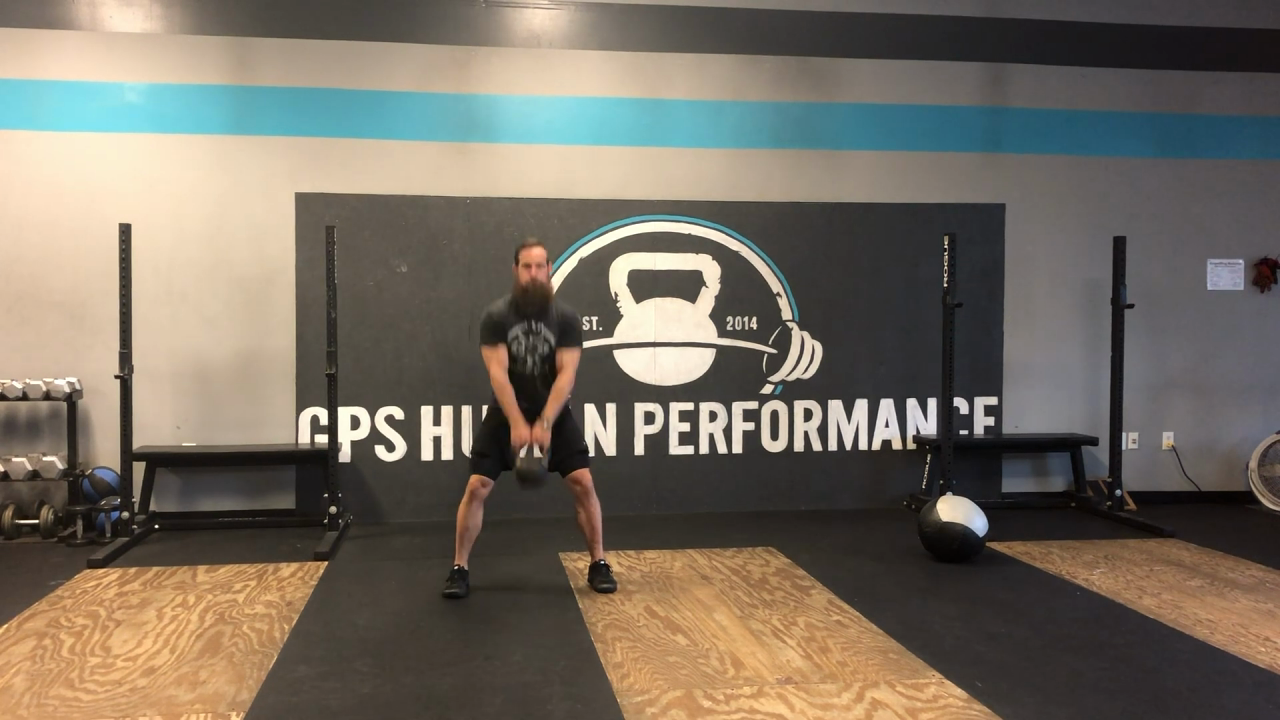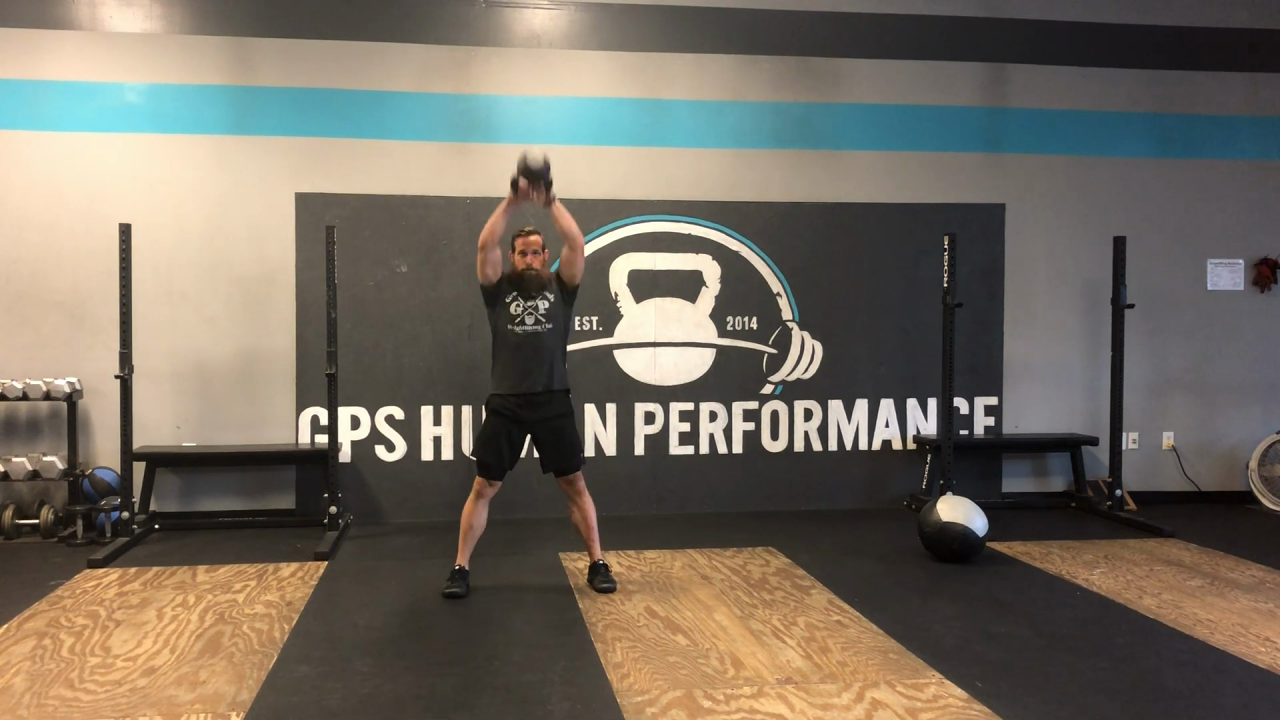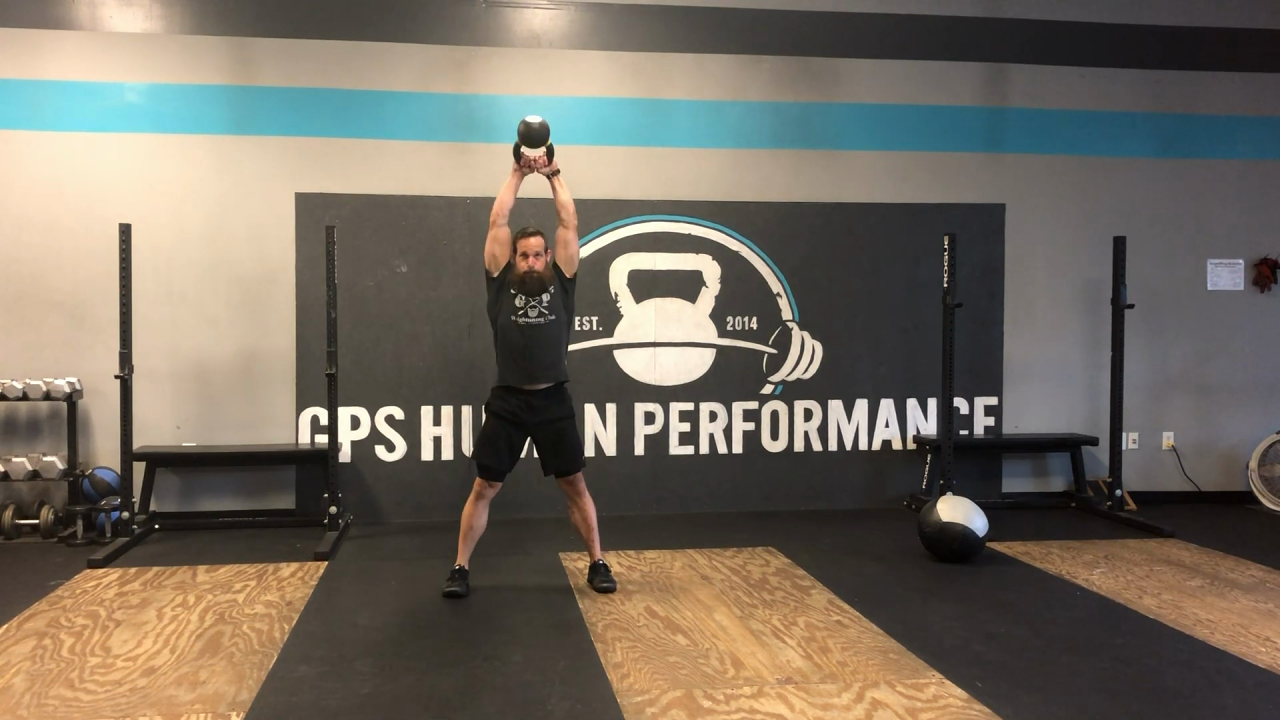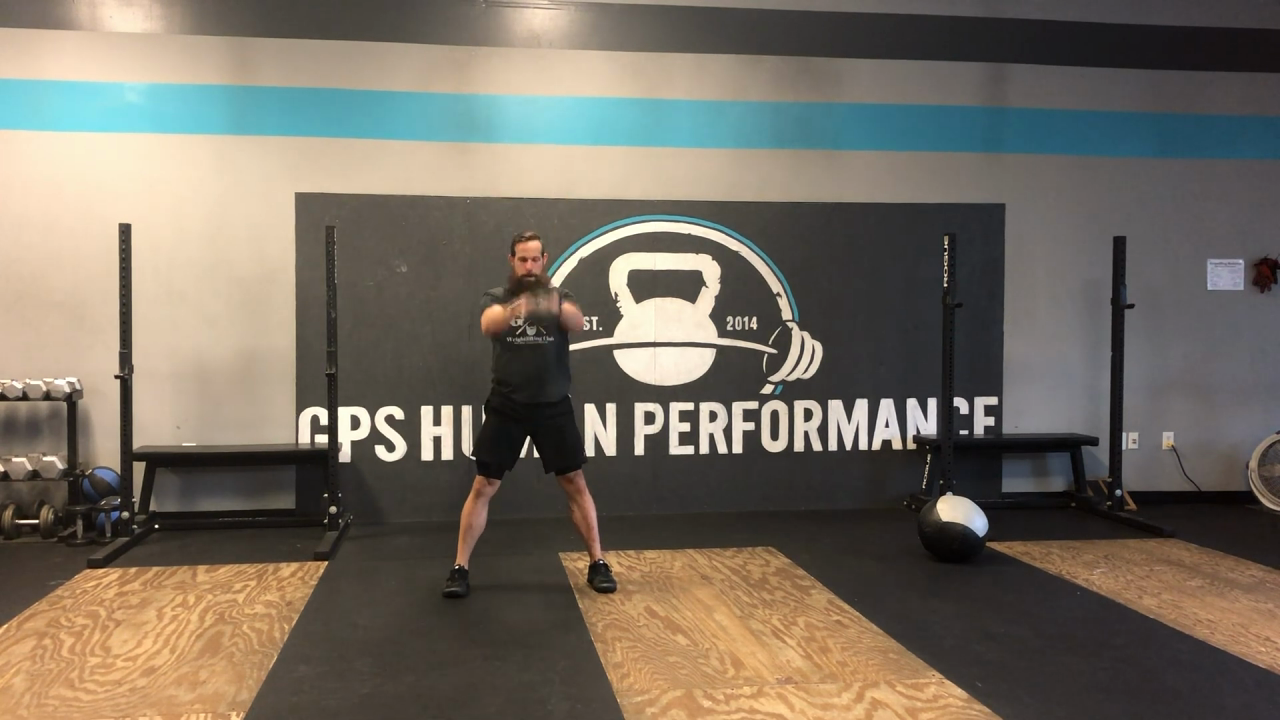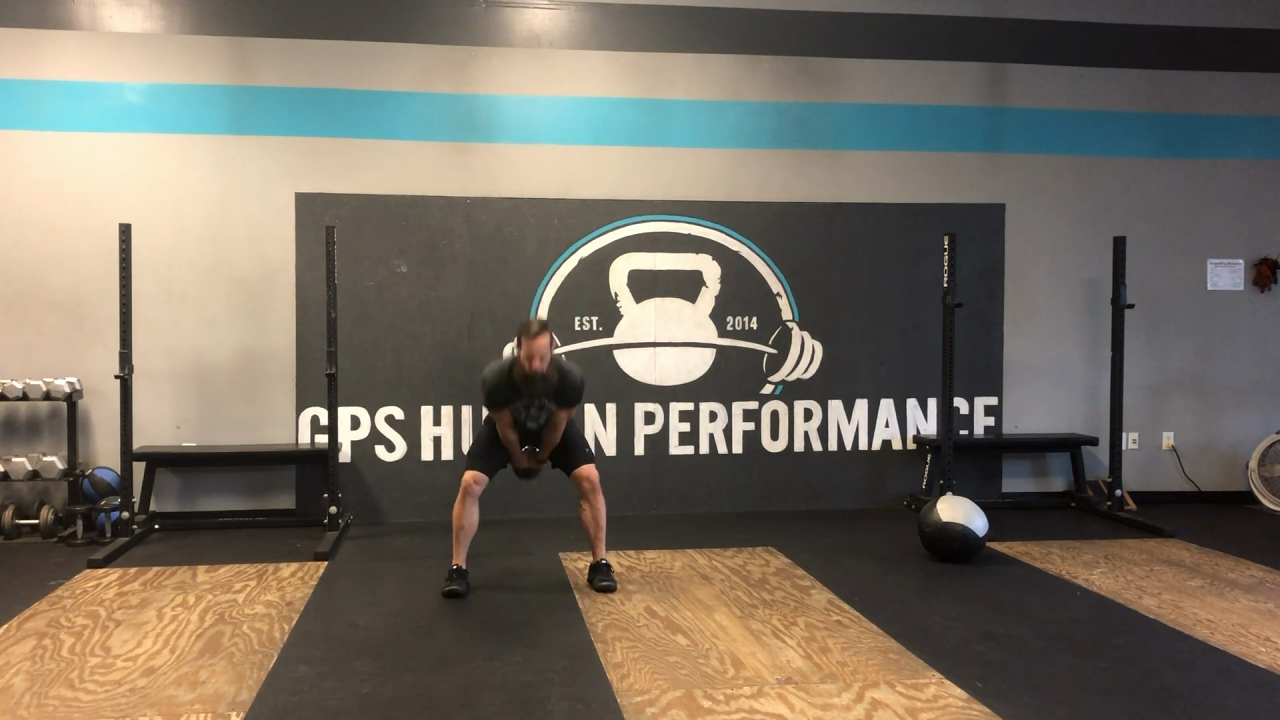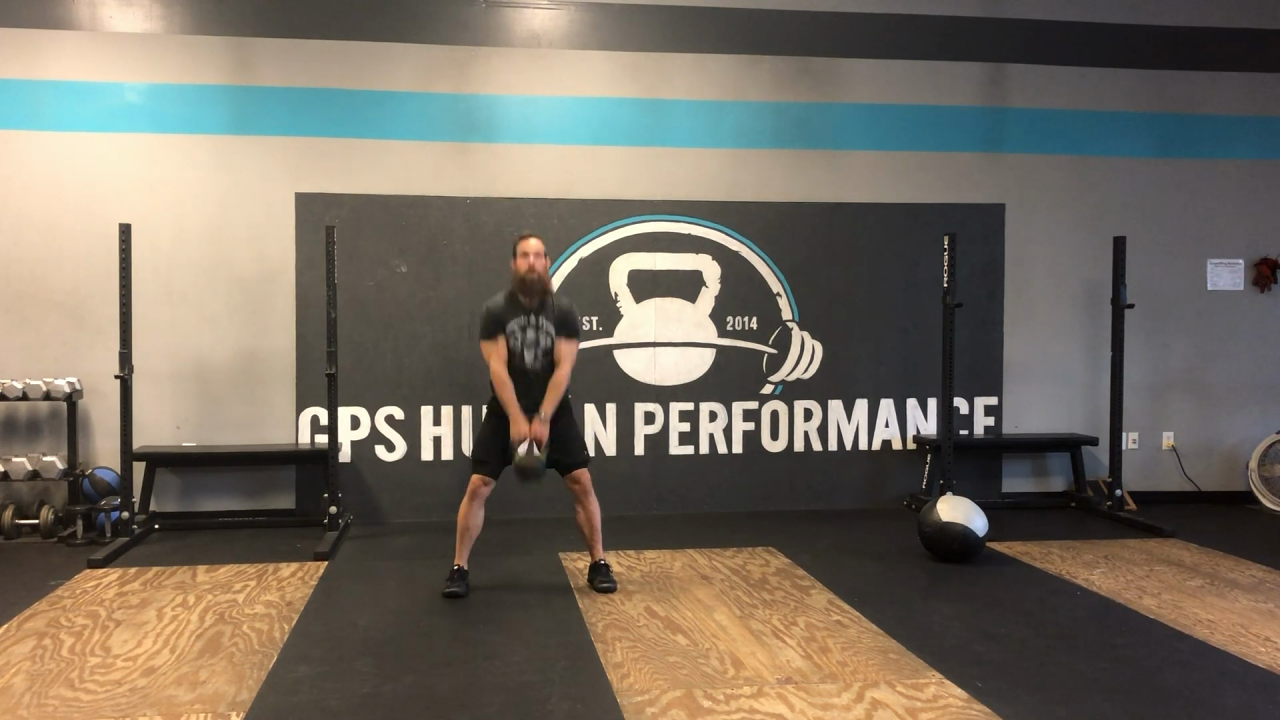
dt=0.4s
person 1, frame 1
left shoulder: (565, 317)
right shoulder: (496, 315)
left elbow: (566, 375)
right elbow: (498, 373)
left wrist: (545, 424)
right wrist: (517, 423)
left hip: (554, 411)
right hip: (506, 411)
left knee: (583, 483)
right knee: (477, 487)
left ankle: (598, 564)
right ankle: (460, 568)
person 1, frame 2
left shoulder: (561, 287)
right shoulder: (499, 288)
left elbow: (576, 244)
right elbow: (485, 245)
left wrist: (550, 202)
right wrist: (512, 200)
left hip: (553, 403)
right hip: (506, 404)
left knee: (575, 485)
right knee: (484, 487)
left ankle: (597, 563)
right ankle: (460, 568)
person 1, frame 3
left shoulder: (561, 283)
right shoulder: (501, 283)
left elbow: (569, 224)
right elbow: (497, 223)
left wrist: (553, 174)
right wrist: (517, 173)
left hip: (553, 403)
right hip: (507, 403)
left knee: (574, 486)
right knee: (484, 489)
left ankle: (597, 564)
right ankle: (460, 568)
person 1, frame 4
left shoulder: (559, 297)
right shoulder: (498, 296)
left elbow: (577, 322)
right elbow: (487, 325)
left wrist: (556, 305)
right wrist: (514, 309)
left hip: (554, 405)
right hip: (506, 405)
left knee: (575, 483)
right knee: (483, 487)
left ankle: (598, 564)
right ankle: (460, 569)
person 1, frame 5
left shoulder: (570, 378)
right shoulder: (496, 378)
left elbow: (558, 425)
right elbow: (505, 428)
left wrist: (541, 456)
right wrist: (519, 457)
left hip: (552, 432)
right hip: (505, 433)
left knee: (589, 477)
right knee: (470, 483)
left ankle: (600, 563)
right ankle: (458, 568)
person 1, frame 6
left shoulder: (564, 312)
right shoulder: (495, 310)
left elbow: (564, 368)
right elbow: (497, 368)
left wrist: (544, 419)
right wrist: (515, 420)
left hip: (553, 409)
right hip: (505, 409)
left knee: (581, 481)
right knee: (478, 486)
left ankle: (598, 564)
right ankle: (460, 568)
